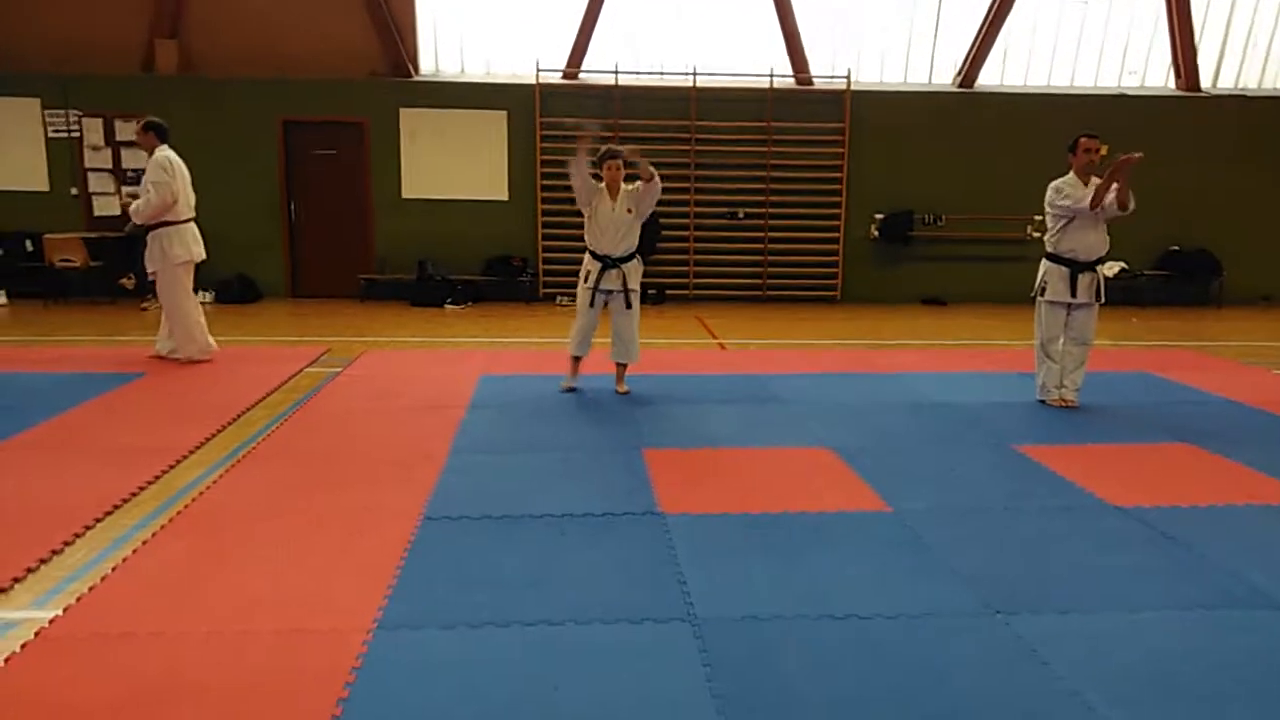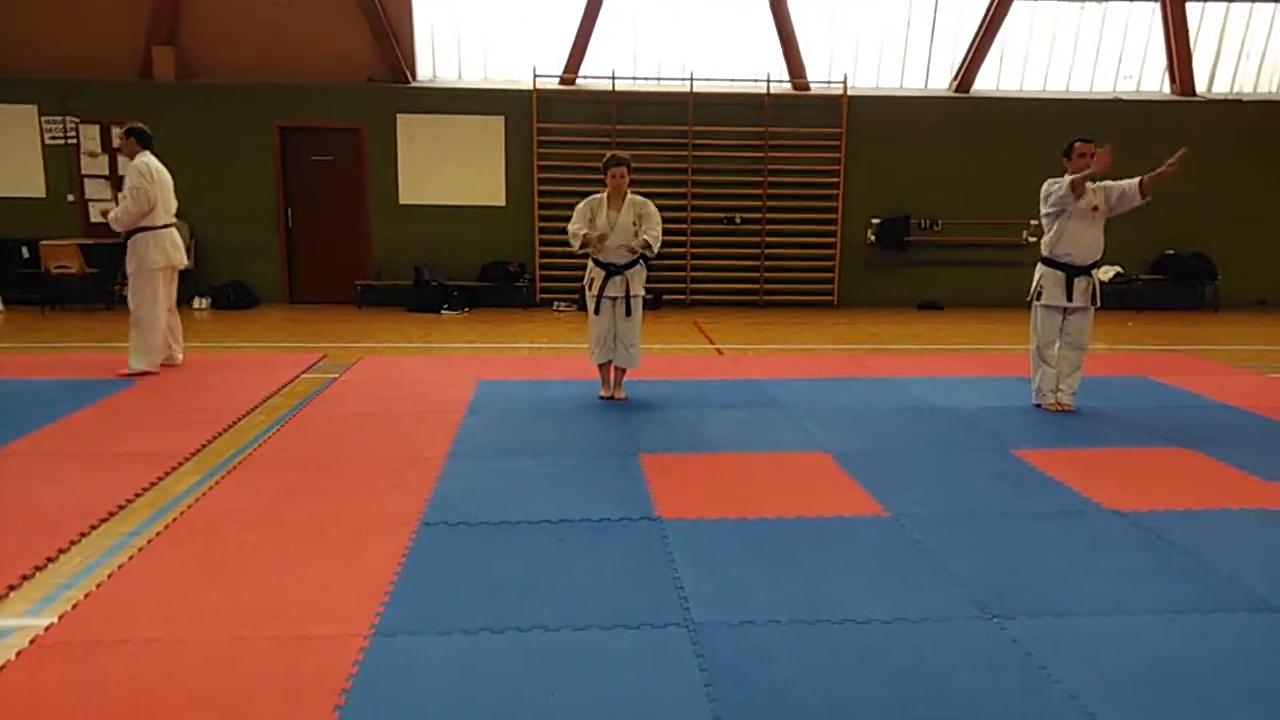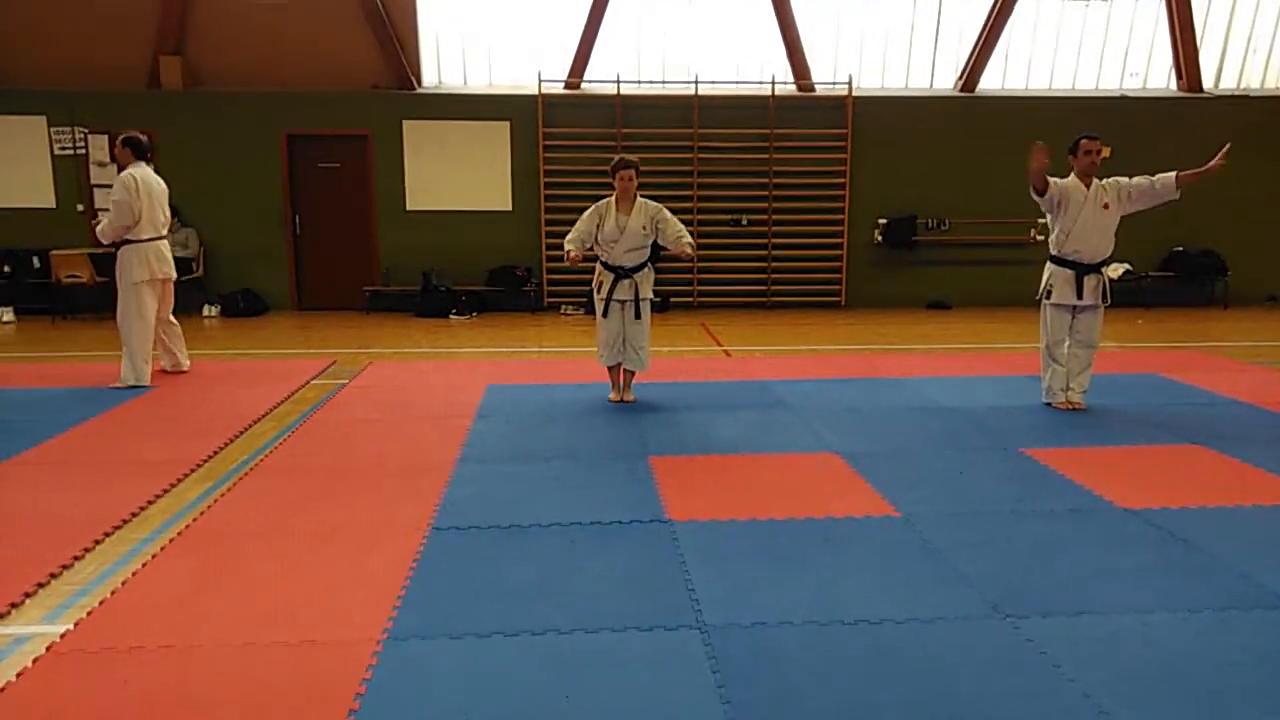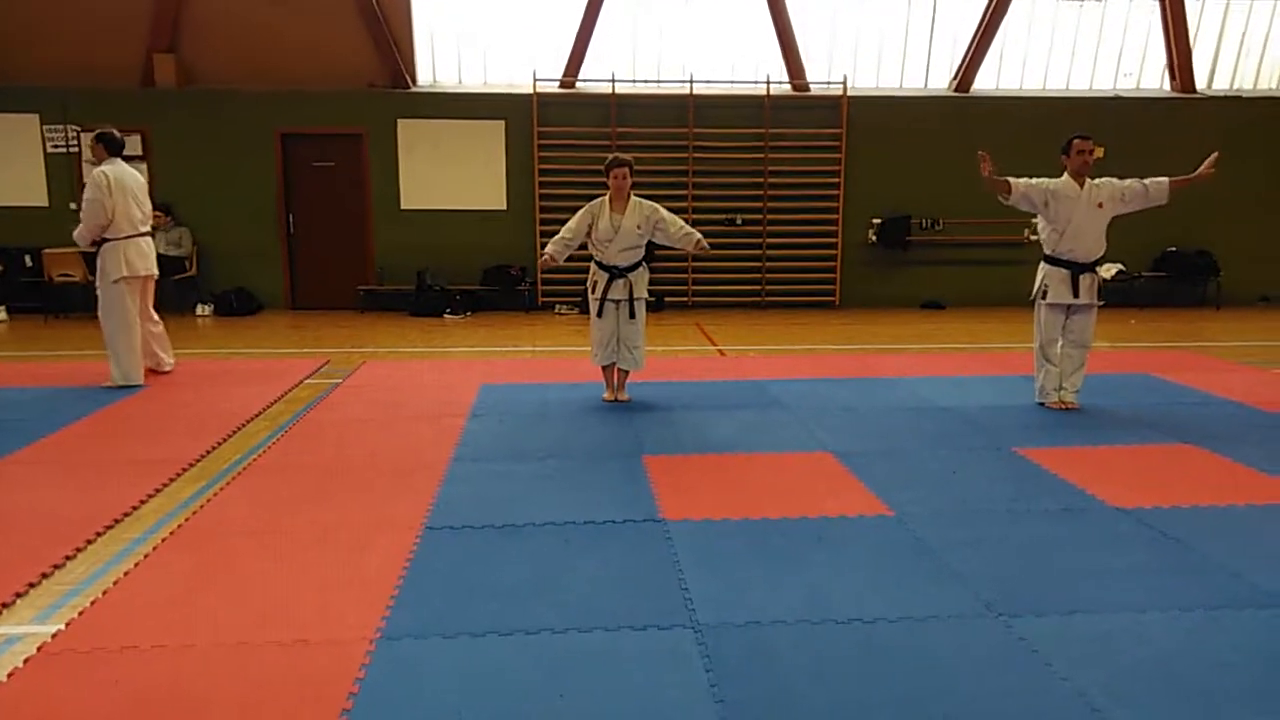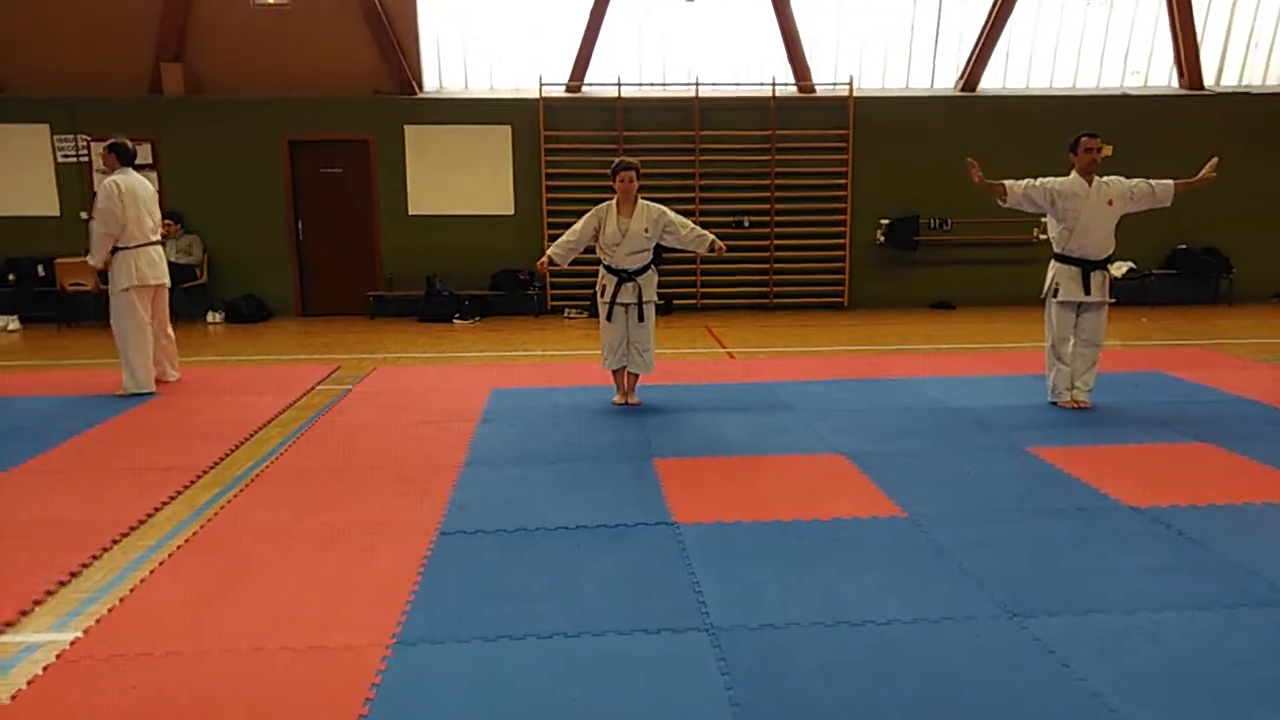
dt=0.3s
person 1, frame 1
left shoulder: (1105, 187)
right shoulder: (1059, 188)
left elbow: (1121, 207)
right elbow: (1088, 203)
left wrist: (1123, 175)
right wrist: (1112, 175)
left hip: (1089, 275)
right hip: (1058, 273)
left knee: (1081, 339)
right knee: (1050, 337)
left ankle: (1068, 390)
right ankle: (1049, 391)
person 1, frame 2
left shoulder: (1104, 191)
right shoulder: (1052, 189)
left elbow: (1137, 192)
right elbow: (1072, 190)
left wrist: (1161, 172)
right wrist: (1094, 173)
left hip: (1083, 280)
right hip: (1053, 277)
left knee: (1075, 343)
right knee: (1045, 341)
left ankle: (1064, 394)
right ankle: (1045, 395)
person 1, frame 3
left shoulder: (1116, 190)
right shoulder: (1061, 189)
left elbow: (1160, 185)
right elbow: (1041, 189)
left wrist: (1206, 169)
right wrist: (1036, 174)
left hip: (1092, 278)
right hip: (1061, 276)
left knee: (1085, 341)
right knee: (1055, 340)
left ankle: (1075, 392)
right ankle: (1055, 393)
person 1, frame 4
left shoulder: (1109, 190)
right shoulder: (1048, 190)
left elbow: (1150, 188)
right elbow: (1015, 189)
left wrist: (1194, 177)
right wrist: (991, 179)
left hip: (1087, 277)
right hip: (1055, 275)
left knee: (1079, 341)
right knee: (1049, 340)
left ankle: (1068, 392)
right ankle: (1048, 393)
person 1, frame 5
left shoulder: (1117, 188)
right shoulder: (1056, 188)
left elbow: (1157, 189)
right elbow: (1019, 190)
left wrist: (1196, 180)
right wrist: (984, 184)
left hip: (1097, 275)
right hip: (1066, 274)
left knee: (1090, 340)
right knee: (1061, 339)
left ankle: (1081, 391)
right ankle: (1061, 392)
person 2, frame 1
left shoulder: (159, 160)
right shoulder: (172, 159)
left elbow: (159, 200)
left wrist: (134, 210)
right wrist: (140, 204)
left hip: (169, 237)
right hip: (179, 233)
left knee: (177, 297)
right knee: (175, 296)
left ankle: (200, 348)
right ankle: (173, 346)
person 2, frame 2
left shoulder: (139, 166)
right shoulder: (157, 166)
left elbow: (137, 206)
left wrist: (113, 217)
right wrist: (121, 217)
left hip: (149, 242)
right hip: (165, 238)
left knee: (144, 304)
right knee: (163, 303)
left ankle: (144, 362)
right ankle: (169, 353)
person 2, frame 3
left shoulder: (127, 178)
right shoulder: (156, 179)
left elbow: (121, 220)
left wrist: (101, 230)
left hip: (137, 254)
right hip: (158, 250)
left knee: (135, 317)
right knee: (162, 313)
left ankle: (136, 375)
right ankle: (177, 361)
person 2, frame 4
left shoulder: (100, 175)
right shoulder: (135, 175)
left elbow: (95, 219)
left wrist: (81, 236)
left hip: (118, 252)
right hip: (142, 247)
left knee: (119, 316)
right knee: (144, 312)
left ankle: (127, 375)
right ankle: (161, 360)
person 2, frame 5
left shoulder: (112, 185)
right shoulder: (145, 184)
left elbow: (106, 228)
left wrist: (97, 259)
left hip: (129, 261)
right hip: (153, 256)
left knee: (132, 324)
right knee: (158, 320)
left ankle: (140, 382)
right ankle: (166, 371)
person 3, frame 1
left shoulder: (635, 195)
right shoulder: (591, 192)
left elbow: (652, 186)
right elbow: (578, 175)
left wrist: (639, 161)
right wrist: (582, 148)
left hip: (626, 271)
right hip: (595, 269)
left knee: (626, 329)
right knee: (583, 325)
left ankle: (620, 379)
right ankle: (573, 373)
person 3, frame 2
left shoulder: (643, 206)
right shoulder: (592, 204)
left elbow: (653, 232)
right elbow: (576, 229)
left wrist: (641, 246)
right wrist: (590, 239)
left hip: (630, 277)
right hip: (599, 276)
left knee: (627, 334)
right knee: (600, 334)
left ankle: (618, 384)
right ankle: (605, 383)
person 3, frame 3
left shoulder: (652, 211)
right shoulder: (600, 210)
left elbow: (674, 231)
right elbow: (579, 234)
left wrist: (686, 246)
right wrist: (573, 251)
left hip: (637, 281)
right hip: (608, 280)
left knee: (636, 337)
right knee: (609, 336)
left ankle: (627, 387)
right ankle: (615, 387)
person 3, frame 4
left shoulder: (647, 210)
right shoulder: (593, 210)
left elbow: (674, 228)
right elbow: (570, 234)
left wrist: (696, 241)
right wrist: (551, 252)
left hip: (632, 281)
right hip: (602, 280)
left knee: (631, 336)
right knee: (604, 335)
left ankle: (622, 386)
right ankle: (609, 386)
person 3, frame 5
left shoulder: (655, 213)
right shoulder: (601, 213)
left elbow: (684, 230)
right elbow: (575, 237)
left wrist: (712, 241)
right wrist: (549, 256)
left hip: (641, 284)
right hip: (611, 283)
left knee: (640, 339)
right knee: (613, 339)
left ankle: (632, 389)
right ankle: (619, 389)
